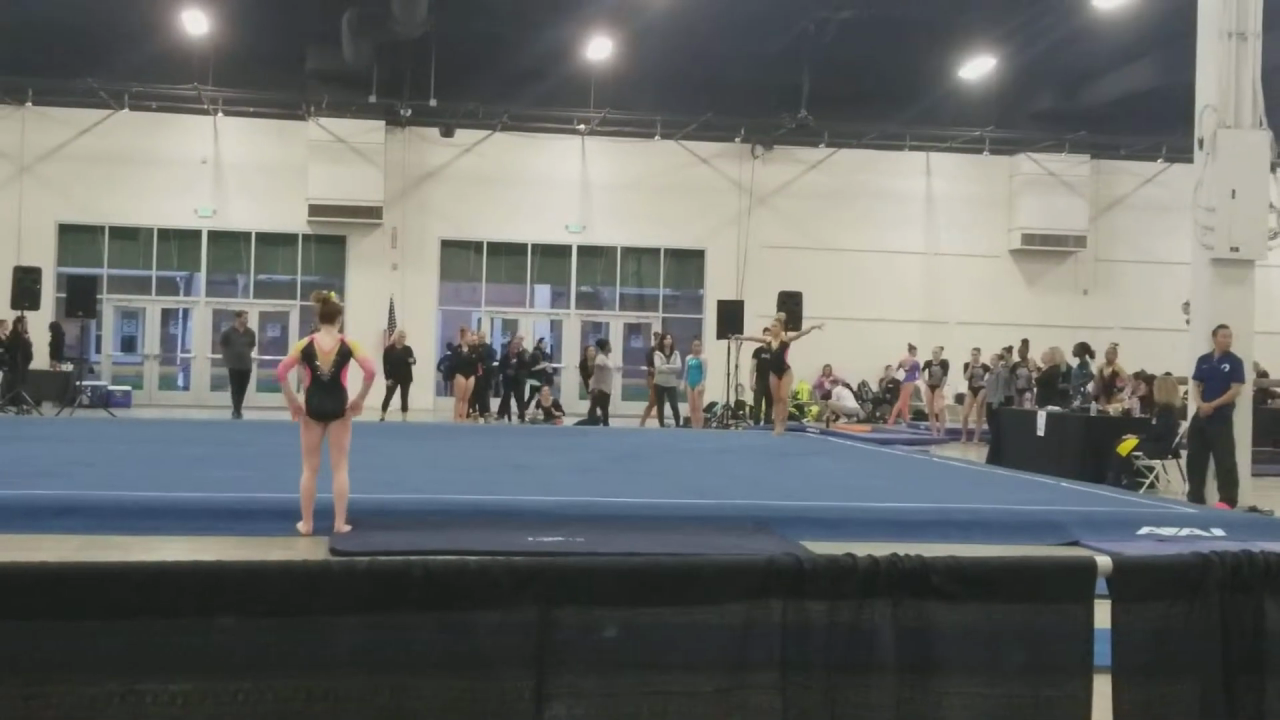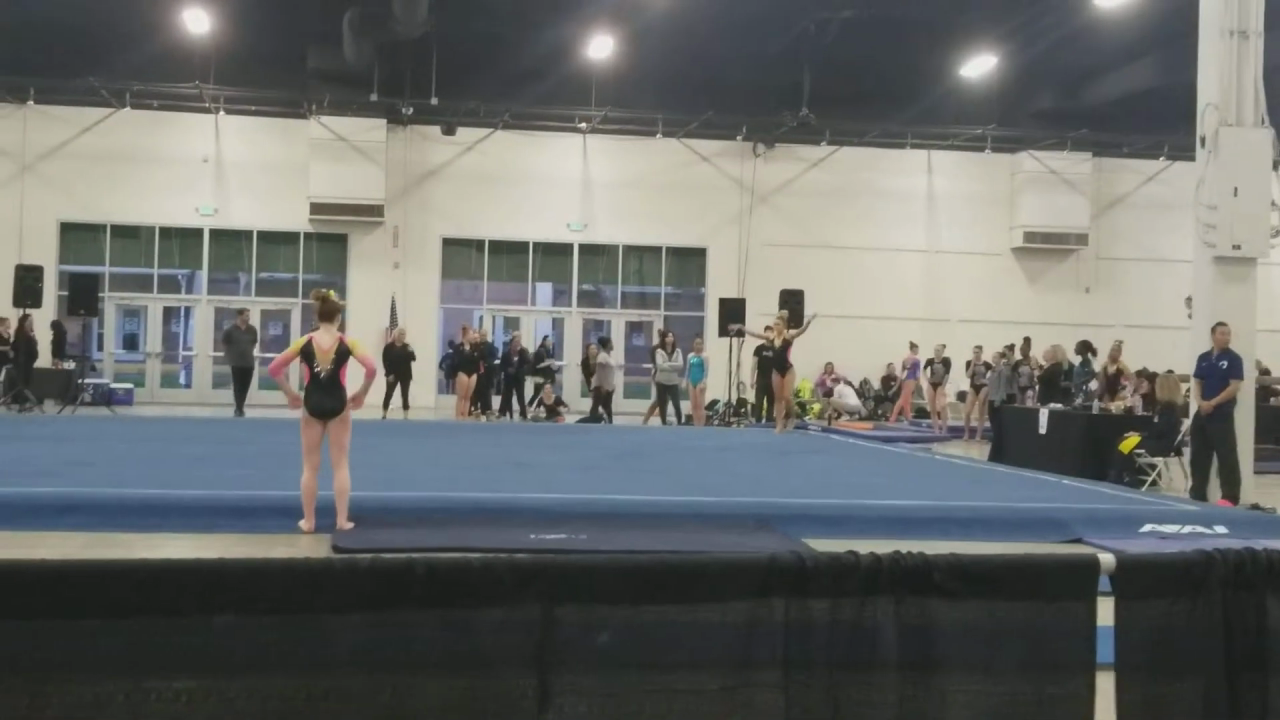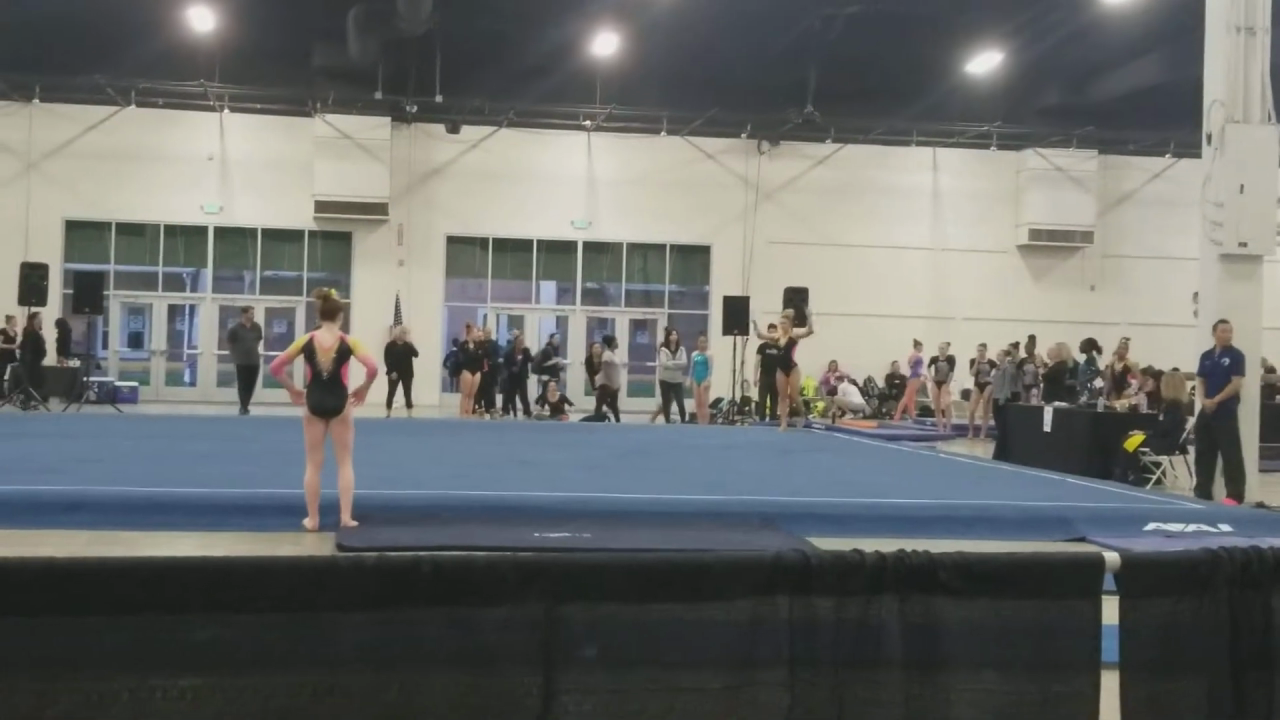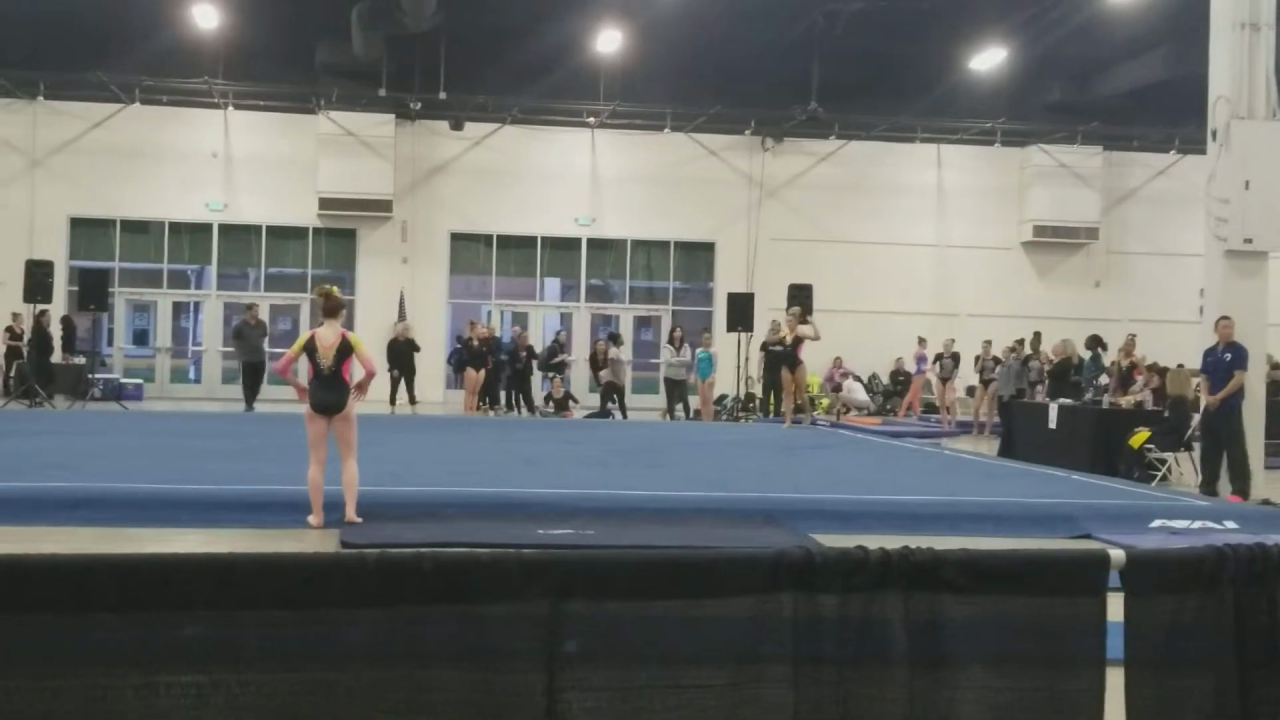
dt=0.1s
person 1, frame 1
left shoulder: (306, 343)
right shoulder: (348, 344)
left elbow: (281, 372)
right elbow: (370, 370)
left wrist: (293, 402)
right wrist: (359, 400)
left hip: (312, 407)
right hip: (339, 407)
left knee: (310, 469)
right knee: (340, 468)
left ankle: (306, 523)
right ankle: (340, 523)
person 1, frame 2
left shoulder: (304, 342)
right shoulder: (347, 342)
left elbow: (274, 369)
right elbow: (371, 368)
left wrist: (290, 394)
right wrist: (361, 394)
left hip: (312, 405)
right hip: (338, 405)
left knee: (310, 466)
right knee: (340, 465)
left ankle: (309, 520)
right ankle: (342, 519)
person 1, frame 3
left shoulder: (306, 340)
right shoulder: (348, 341)
left elbow: (275, 367)
right elbow: (372, 368)
left wrist: (293, 390)
right wrist: (363, 390)
left hip: (314, 404)
right hip: (340, 404)
left knee: (313, 465)
right knee: (344, 463)
left ankle: (312, 519)
right ankle: (346, 517)
person 1, frame 4
left shoulder: (308, 338)
right shoulder: (350, 338)
left elbow: (281, 369)
right elbow: (371, 370)
left wrist: (299, 387)
right wrist: (362, 385)
left hip: (316, 401)
right hip: (342, 401)
left knee: (316, 461)
right knee: (349, 459)
left ankle: (317, 515)
right ankle: (351, 510)
